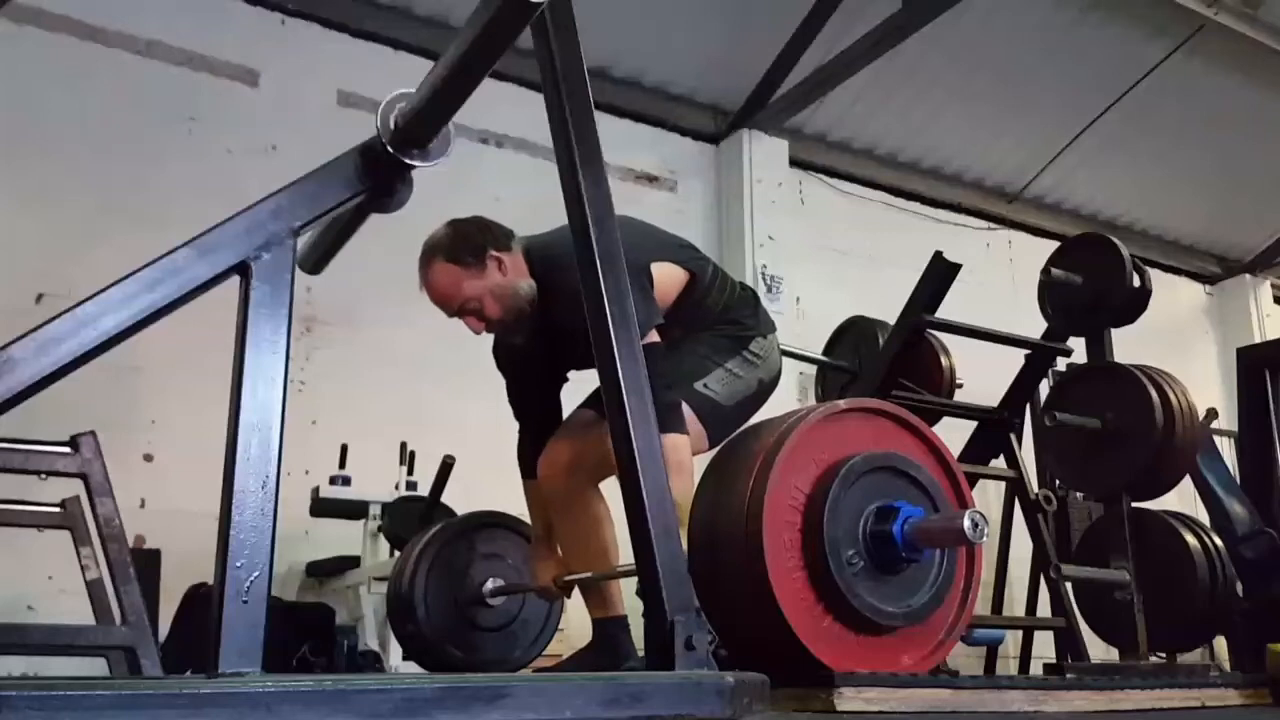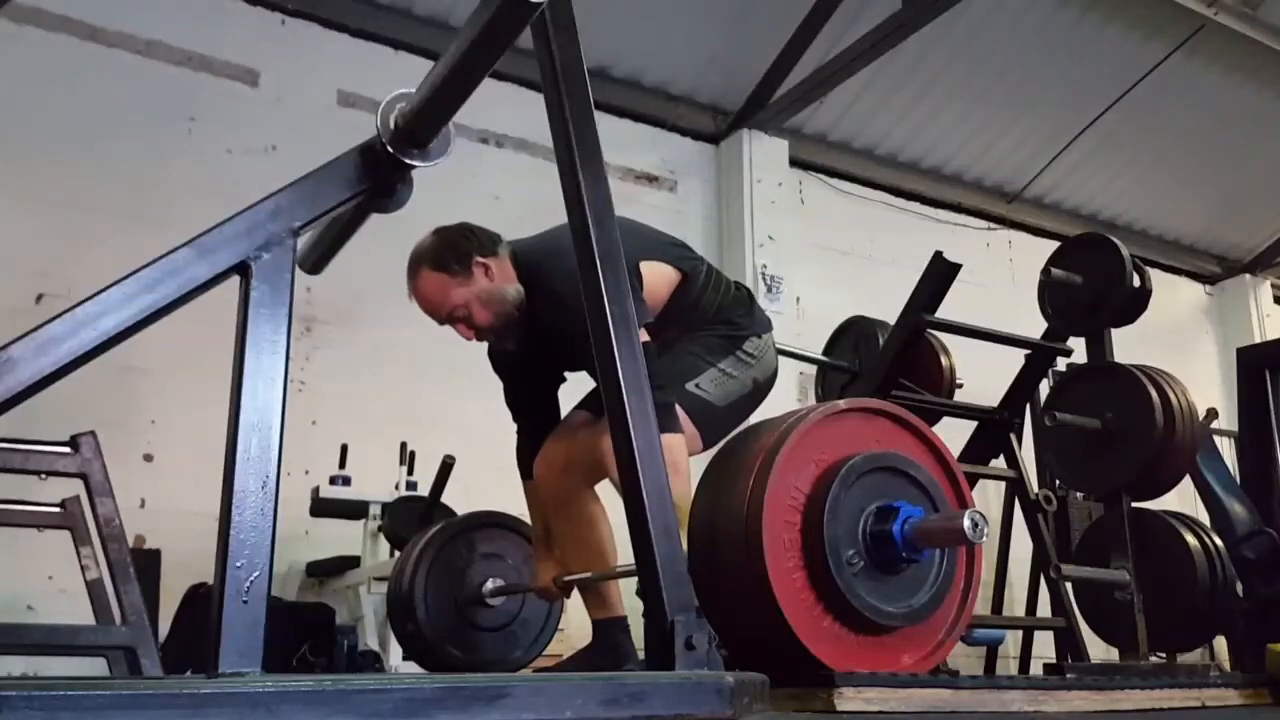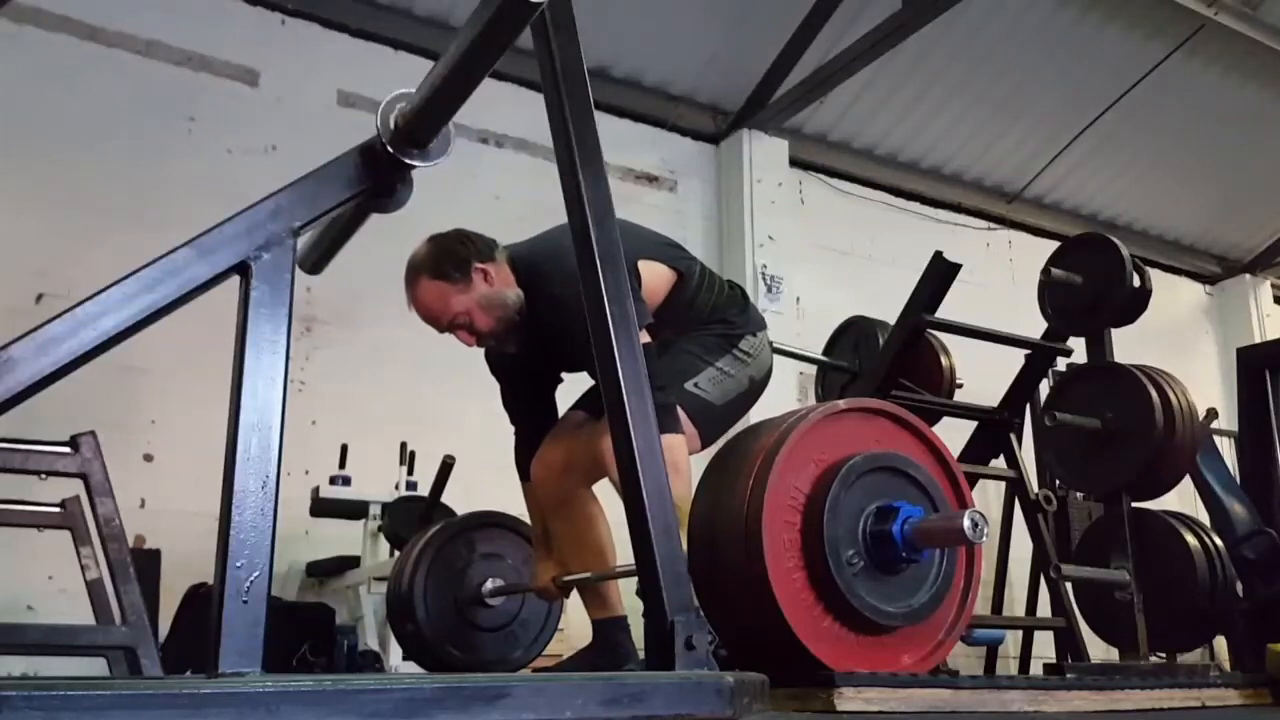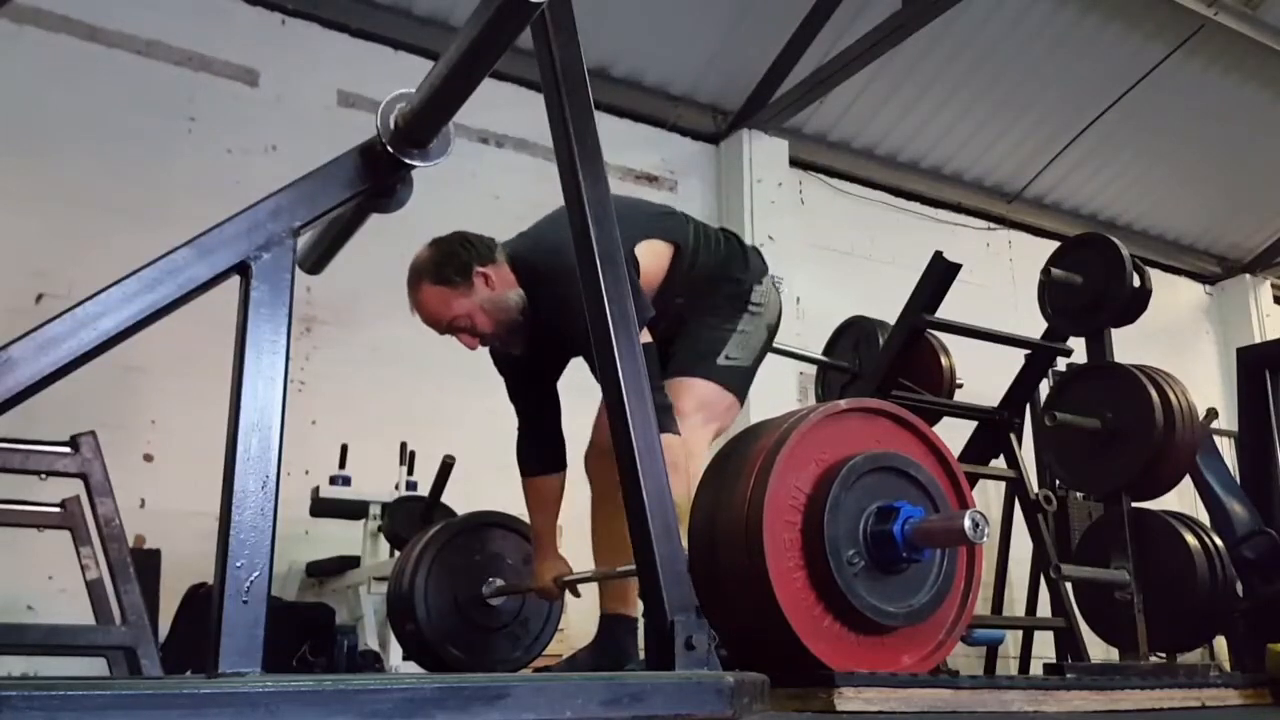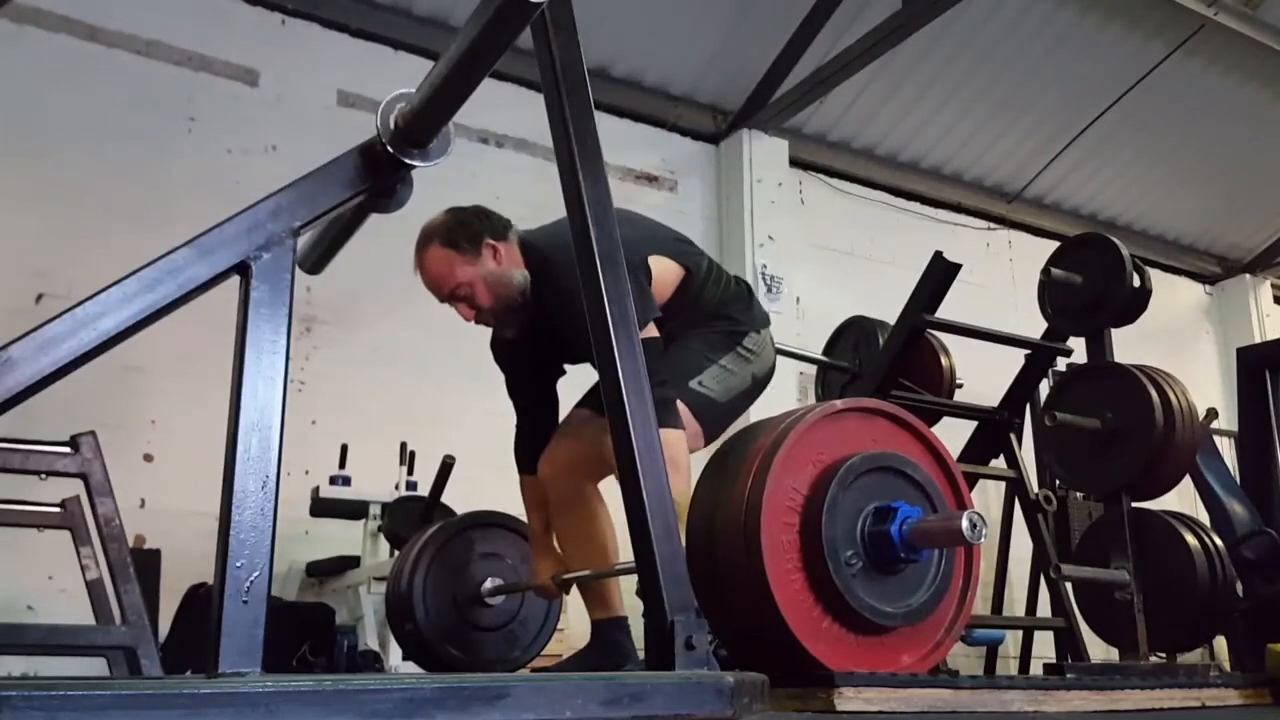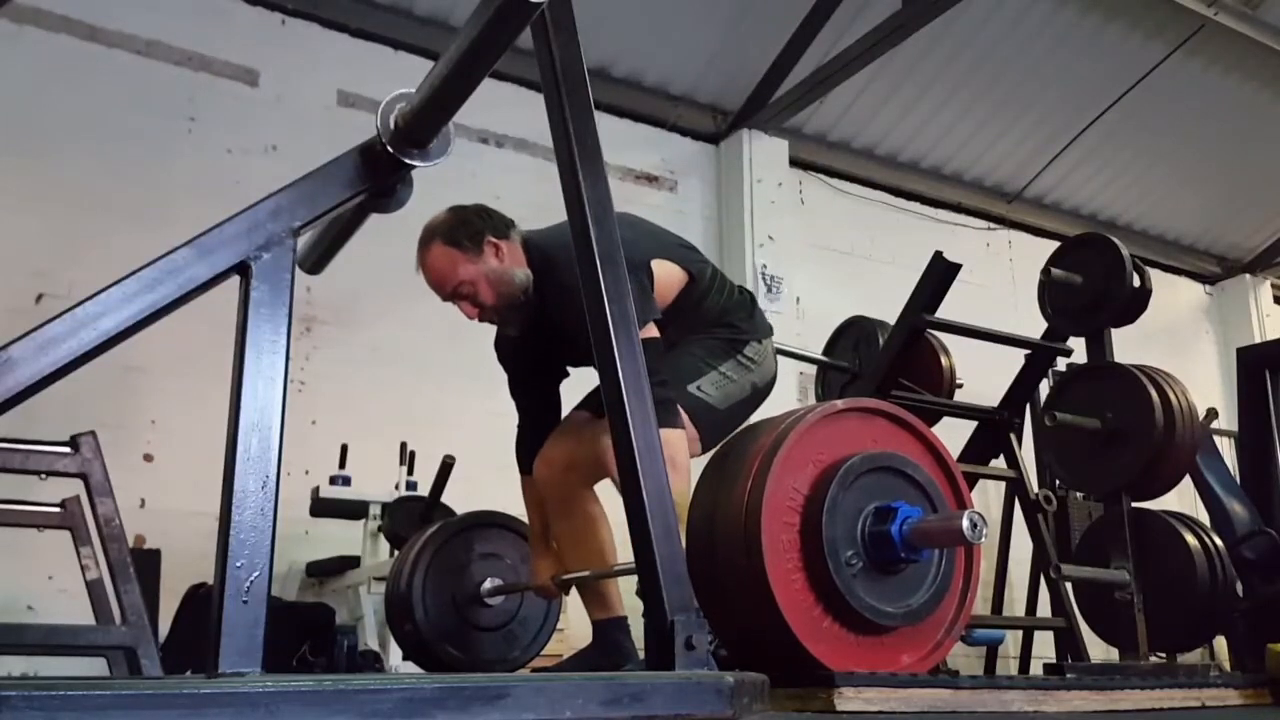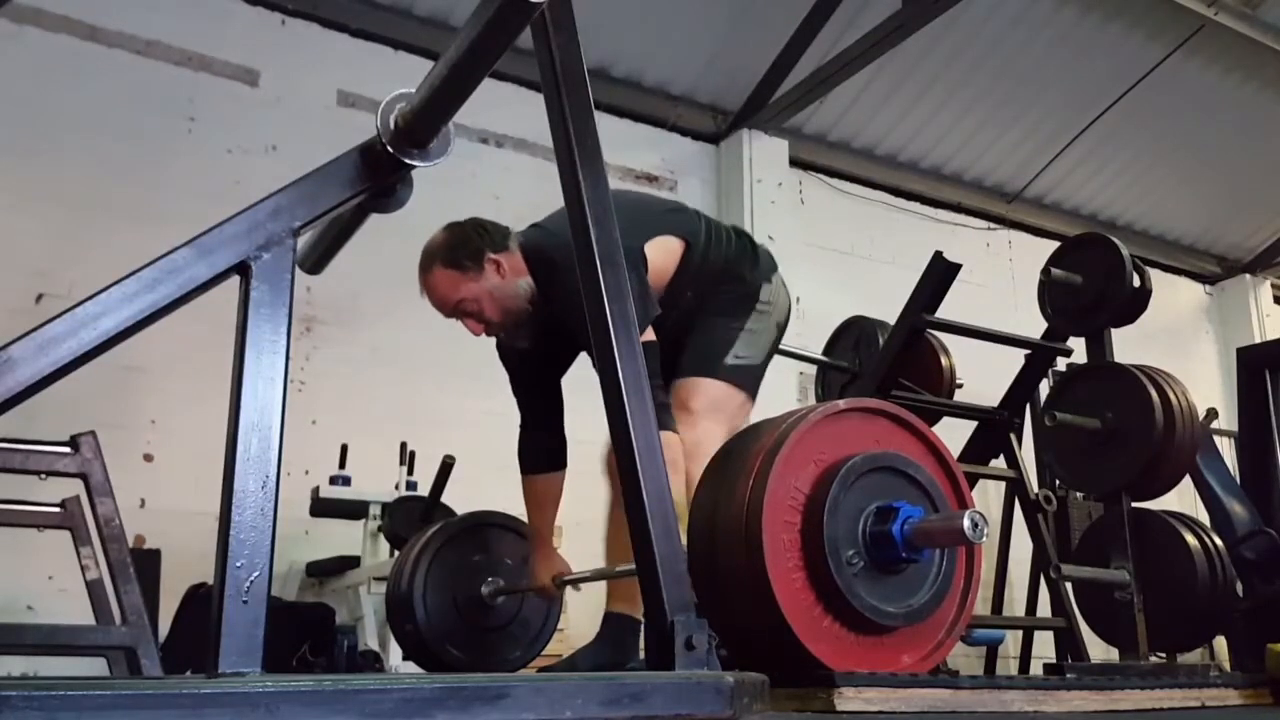
dt=0.4s
person 1, frame 1
left shoulder: (583, 273)
right shoulder: (517, 335)
left elbow: (657, 401)
right elbow: (536, 435)
right wrist: (543, 552)
left hip: (732, 341)
right knee: (561, 464)
right ankle: (612, 642)
person 1, frame 2
left shoulder: (571, 275)
right shoulder: (511, 336)
left elbow: (650, 403)
right elbow: (535, 437)
right wrist: (543, 552)
left hip: (730, 341)
right hip: (658, 352)
right knee: (558, 465)
right ankle: (612, 643)
person 1, frame 3
left shoulder: (573, 279)
right shoulder: (508, 337)
left elbow: (652, 403)
right elbow: (533, 439)
left wrist: (680, 544)
right wrist: (544, 554)
left hip: (725, 340)
right hip: (658, 352)
right knee: (555, 466)
right ankle: (611, 642)
person 1, frame 4
left shoulder: (571, 274)
right shoulder: (514, 323)
left elbow: (649, 401)
right elbow: (539, 437)
right wrist: (544, 551)
left hip: (731, 294)
right hip: (668, 315)
left knee: (679, 434)
right knee: (606, 458)
right ankle: (617, 639)
person 1, frame 5
left shoulder: (580, 269)
right shoulder: (514, 327)
left elbow: (652, 396)
right elbow: (535, 432)
right wrist: (541, 550)
left hip: (728, 335)
right hip: (662, 346)
right knee: (564, 465)
right ankle: (611, 642)
person 1, frame 6
left shoulder: (584, 267)
right shoulder: (519, 328)
left elbow: (653, 397)
right elbow: (536, 432)
right wrist: (541, 550)
left hip: (730, 344)
right hip: (656, 355)
right knee: (556, 466)
right ankle: (611, 642)
person 1, frame 7
left shoulder: (580, 268)
right shoulder: (521, 328)
left elbow: (649, 399)
right elbow: (541, 433)
right wrist: (542, 548)
left hip: (740, 293)
right hip: (675, 316)
left knee: (690, 438)
right ankle: (619, 638)
